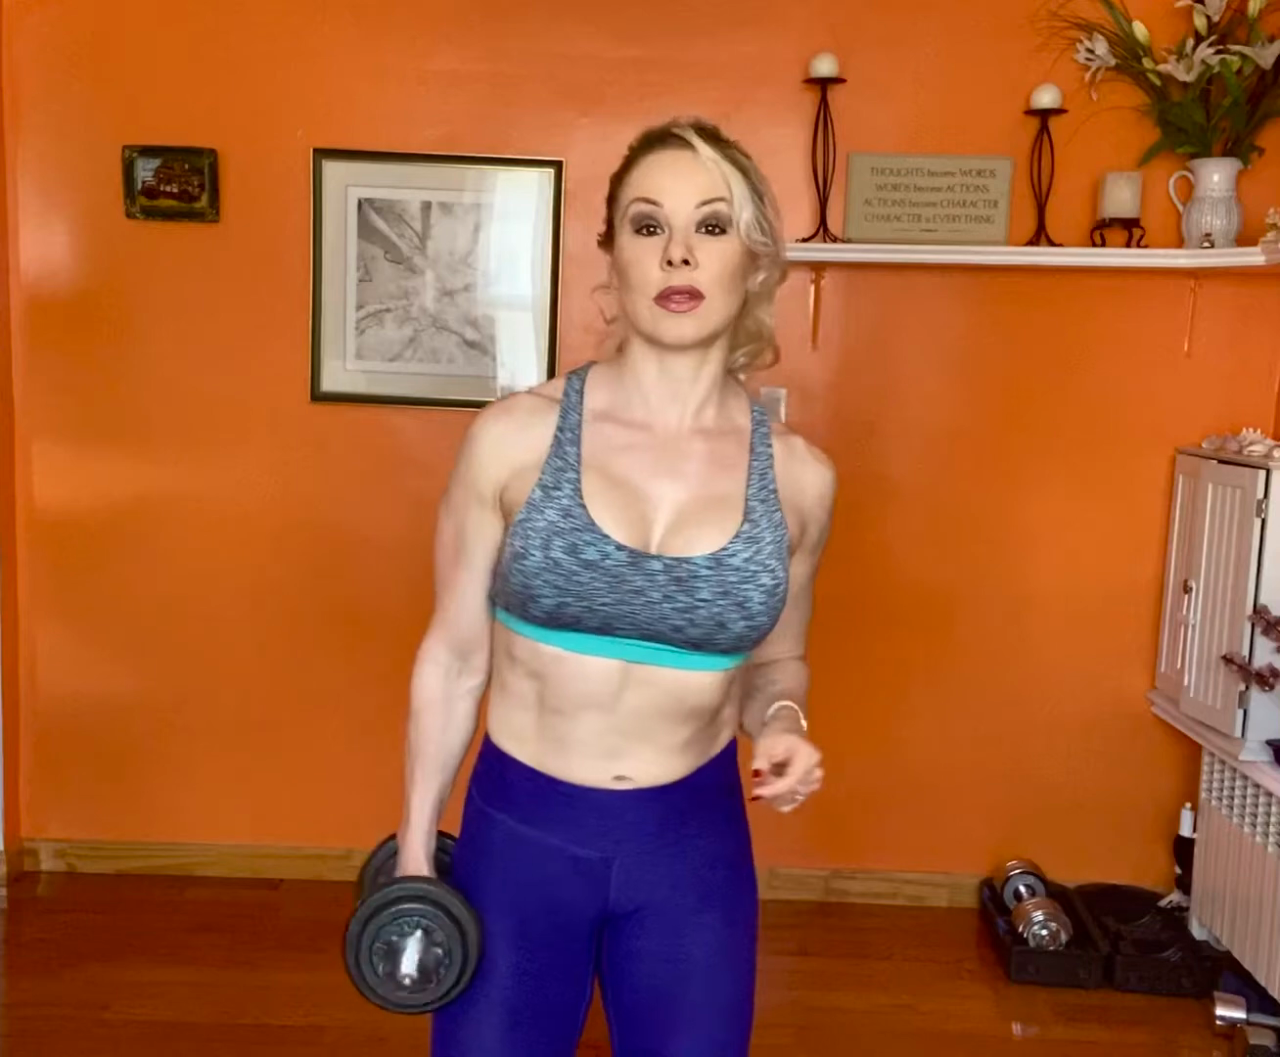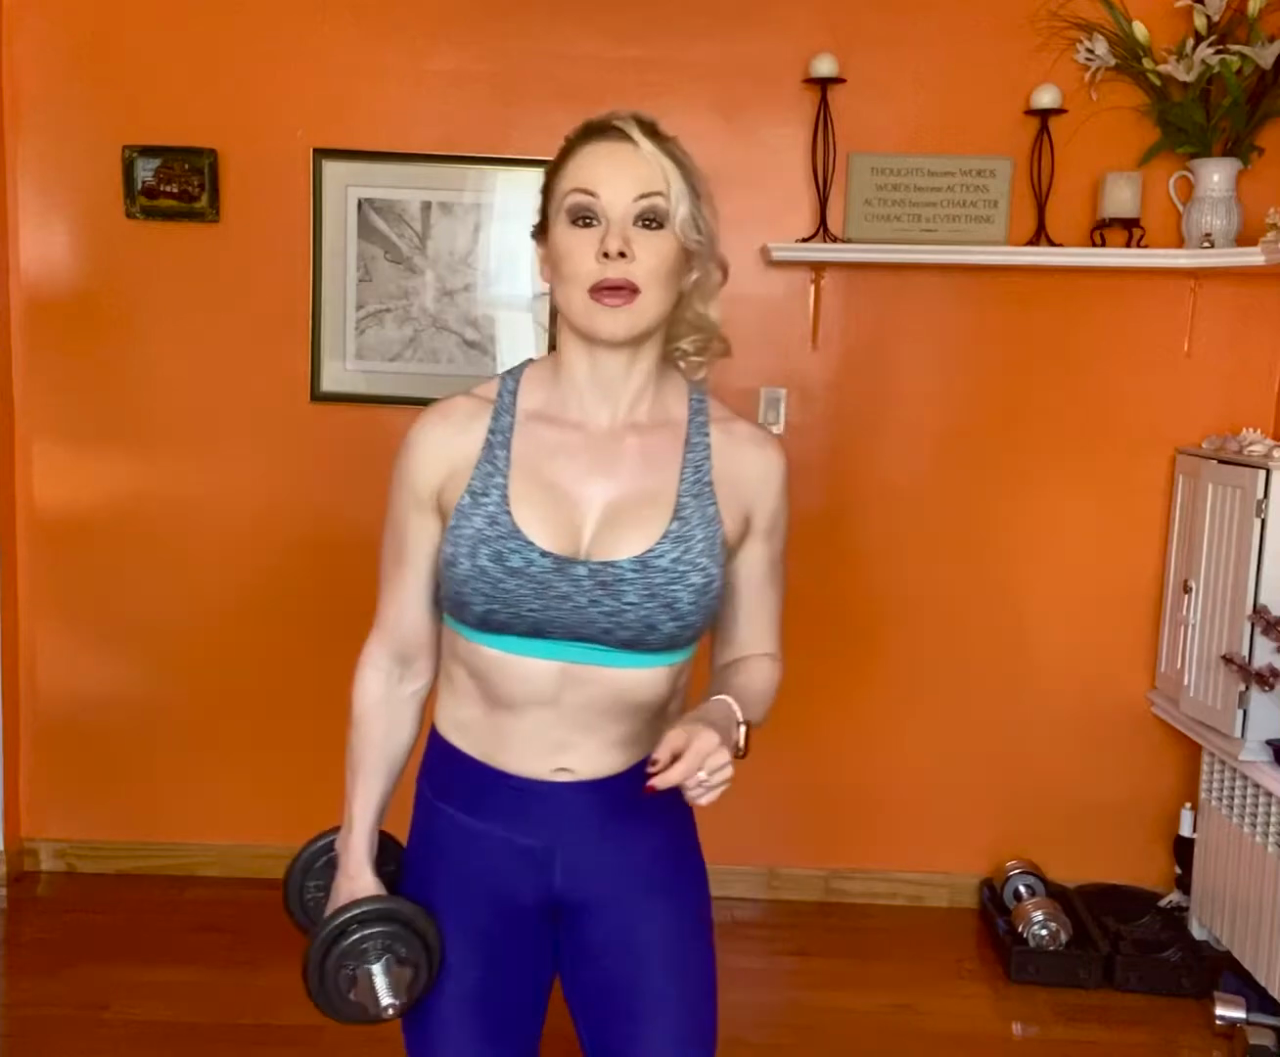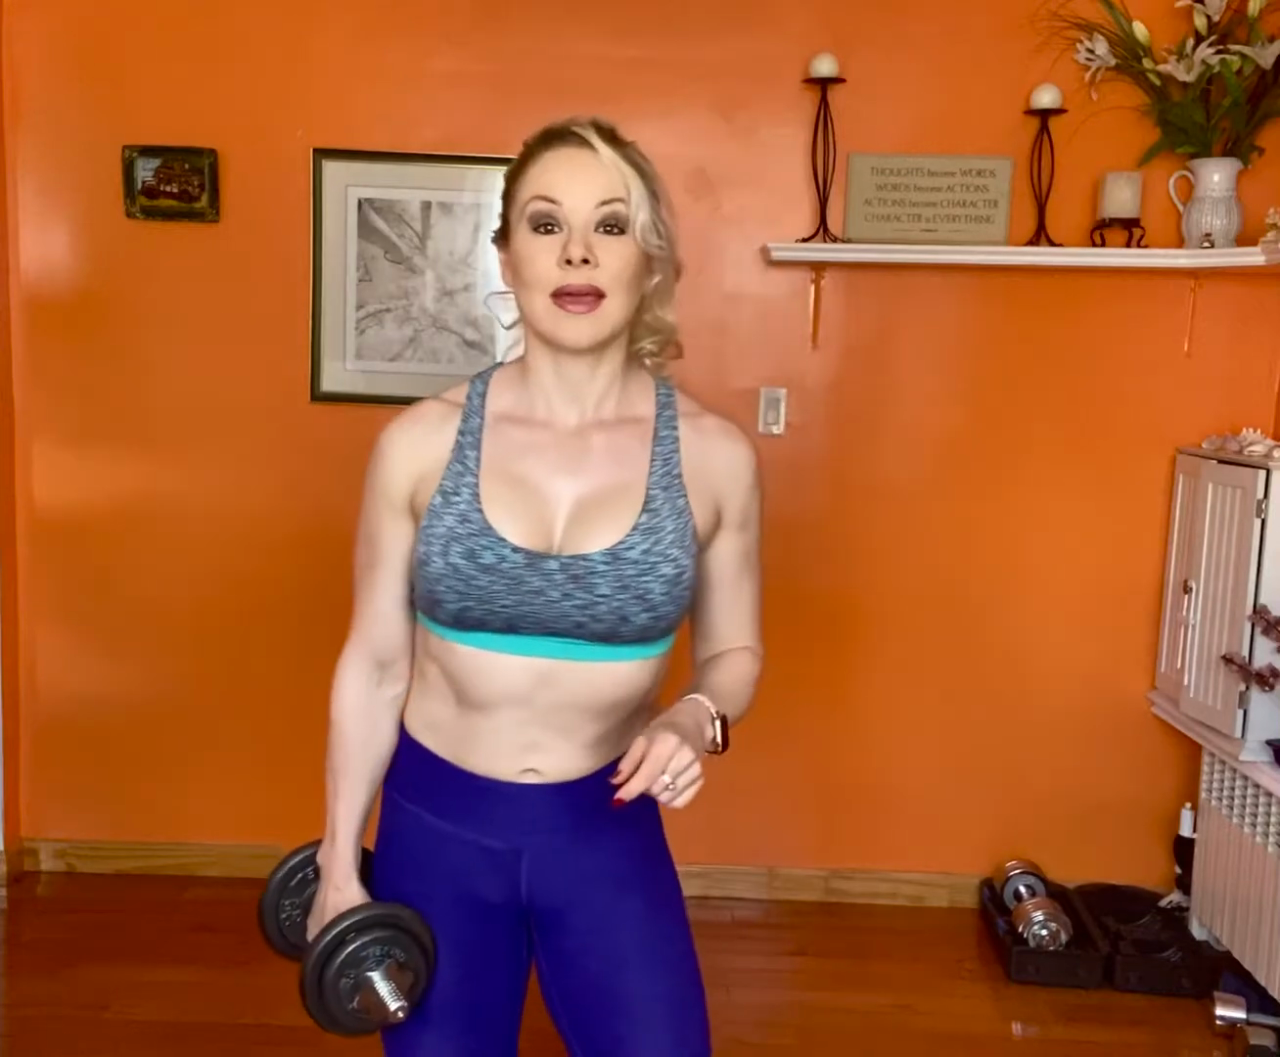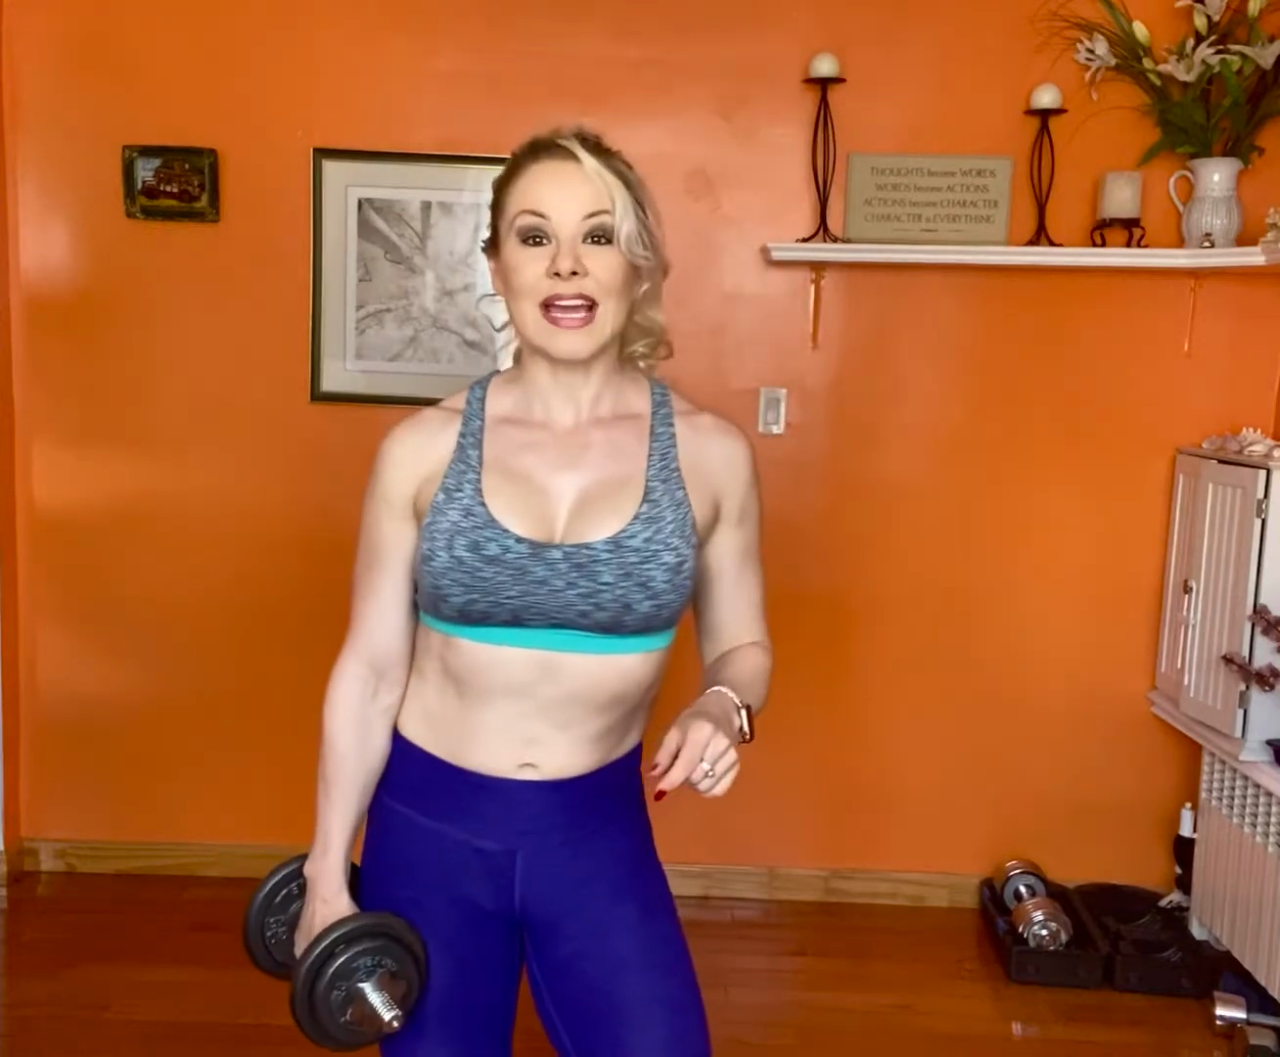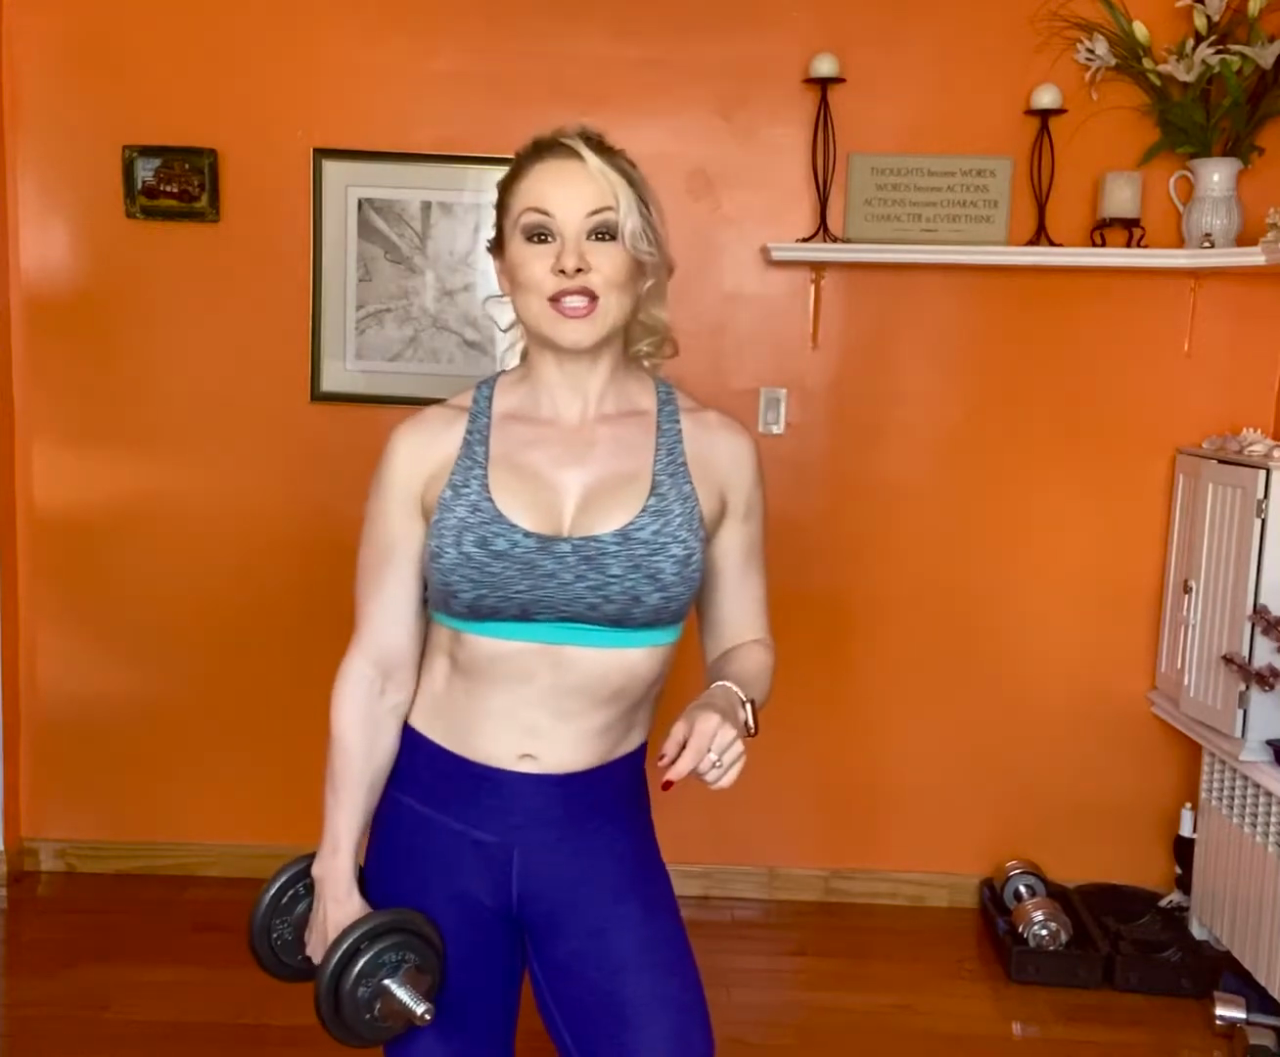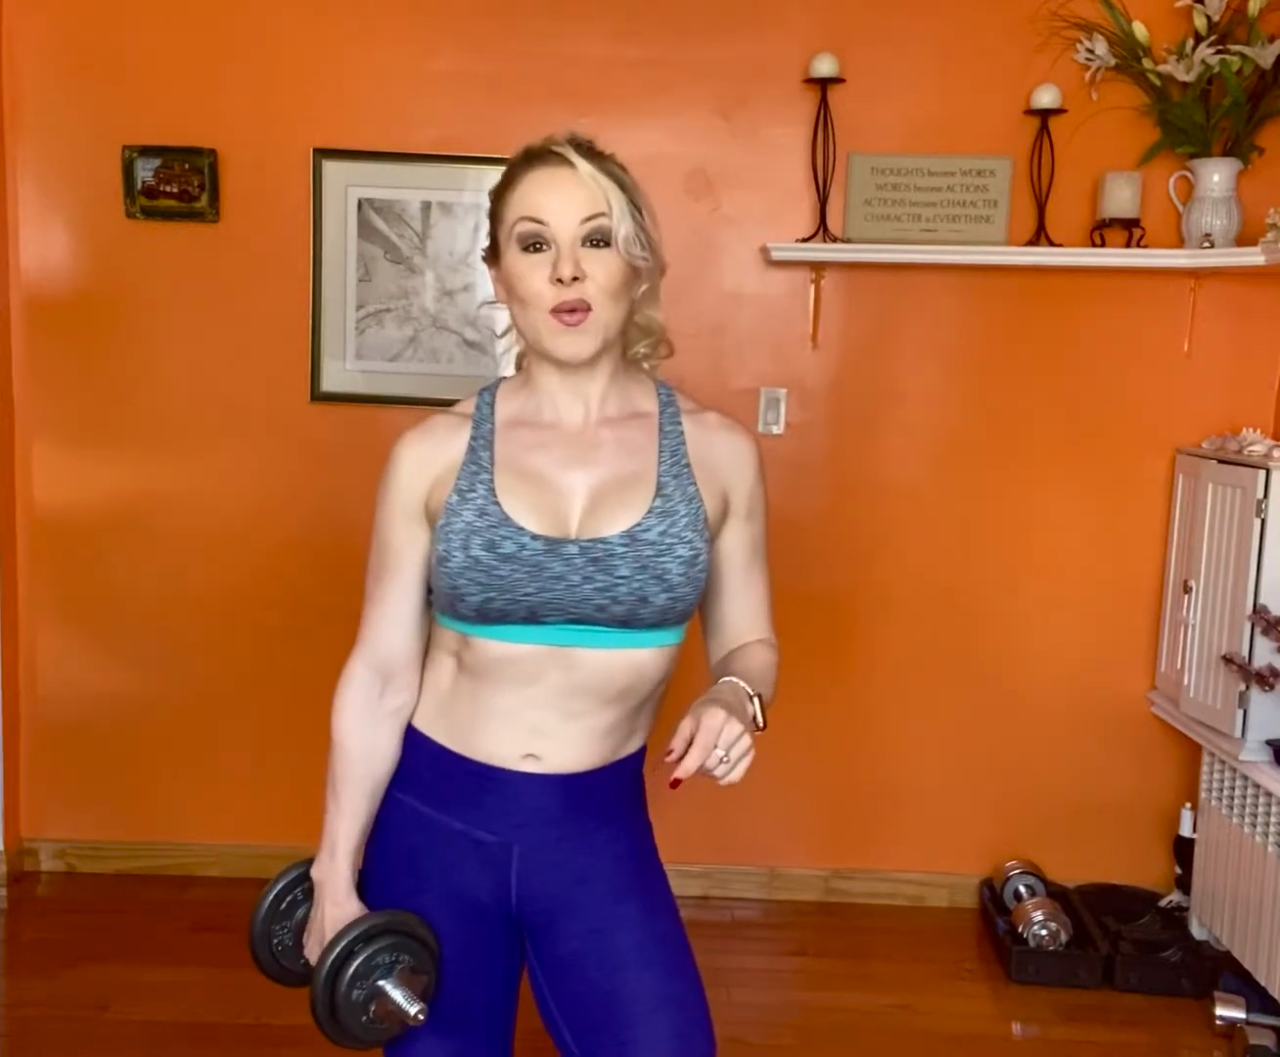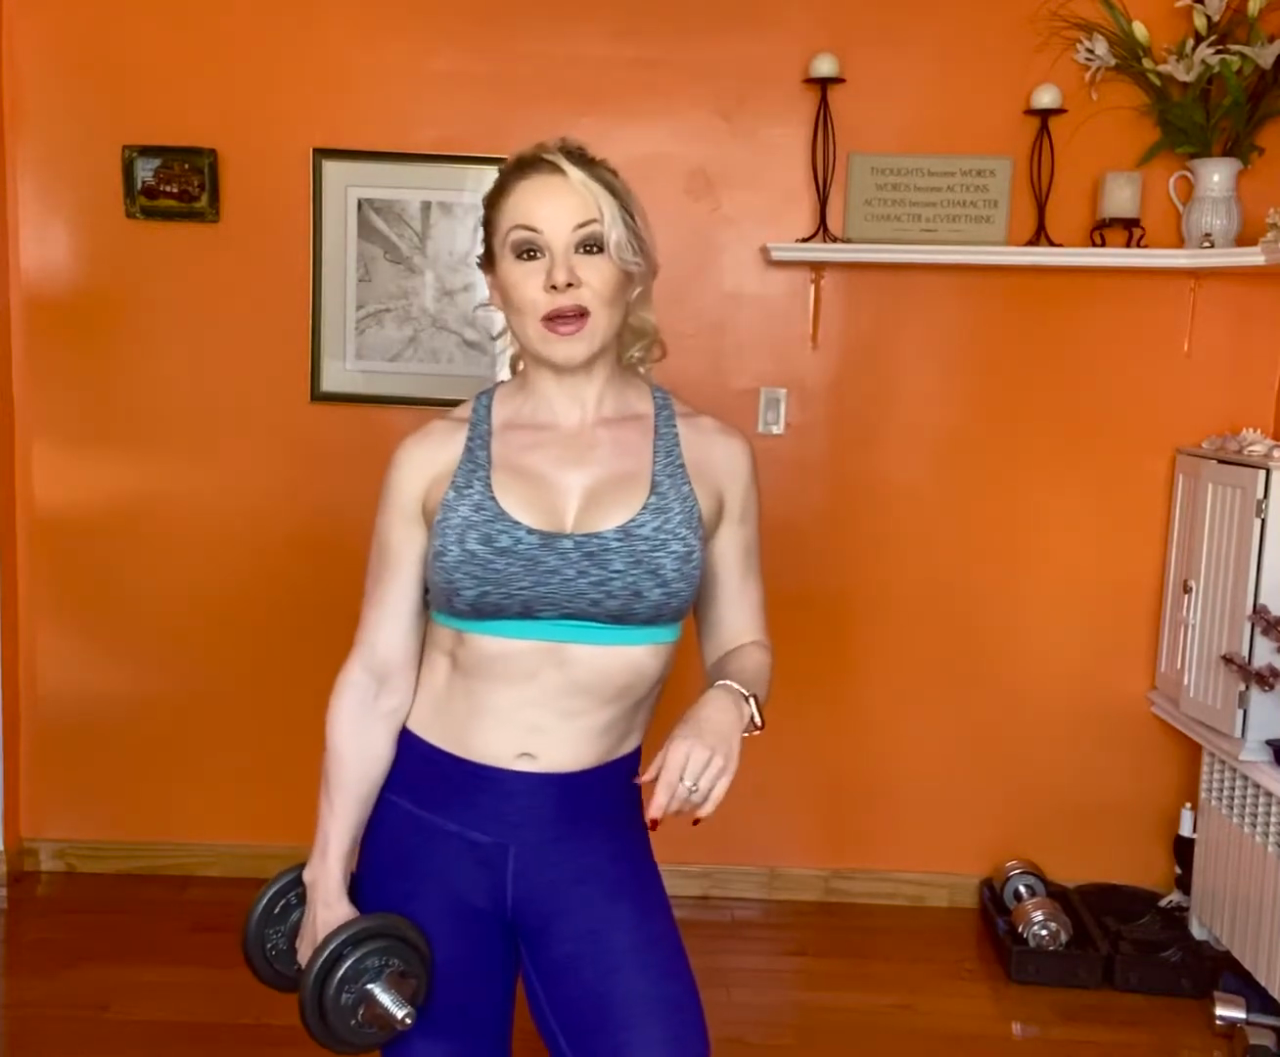
dt=0.3s
person 1, frame 1
left shoulder: (796, 475)
right shoulder: (513, 437)
right elbow: (453, 656)
left wrist: (781, 723)
right wrist: (413, 850)
left hip: (693, 846)
right hip: (517, 835)
person 1, frame 2
left shoulder: (744, 462)
right shoulder: (450, 439)
left elbow: (753, 654)
right elbow: (396, 661)
left wrist: (723, 719)
right wrist: (356, 853)
left hip: (639, 832)
right hip: (468, 827)
person 1, frame 3
left shoulder: (713, 455)
right shoulder: (420, 442)
left elbow: (733, 648)
right elbow: (374, 666)
left wrist: (695, 721)
right wrist: (340, 863)
left hip: (606, 832)
right hip: (437, 829)
person 1, frame 4
left shoulder: (709, 453)
right shoulder: (423, 448)
left elbow: (741, 645)
right elbow: (368, 671)
left wrist: (722, 711)
right wrist: (326, 873)
left hip: (599, 834)
right hip: (426, 828)
person 1, frame 5
left shoulder: (715, 449)
right shoulder: (429, 445)
left elbow: (744, 642)
right elbow: (375, 669)
left wrist: (727, 702)
right wrist: (336, 872)
left hip: (599, 830)
right hip: (433, 822)
person 1, frame 6
left shoulder: (716, 450)
right shoulder: (434, 452)
left elbow: (747, 641)
right elbow: (378, 675)
left wrist: (735, 696)
right wrist: (335, 875)
left hip: (599, 830)
right hip: (432, 821)
person 1, frame 7
left shoulder: (710, 454)
right shoulder: (434, 455)
left elbow: (742, 644)
right elbow: (376, 676)
left wrist: (726, 705)
right wrist: (327, 876)
left hip: (594, 835)
right hip: (427, 823)
